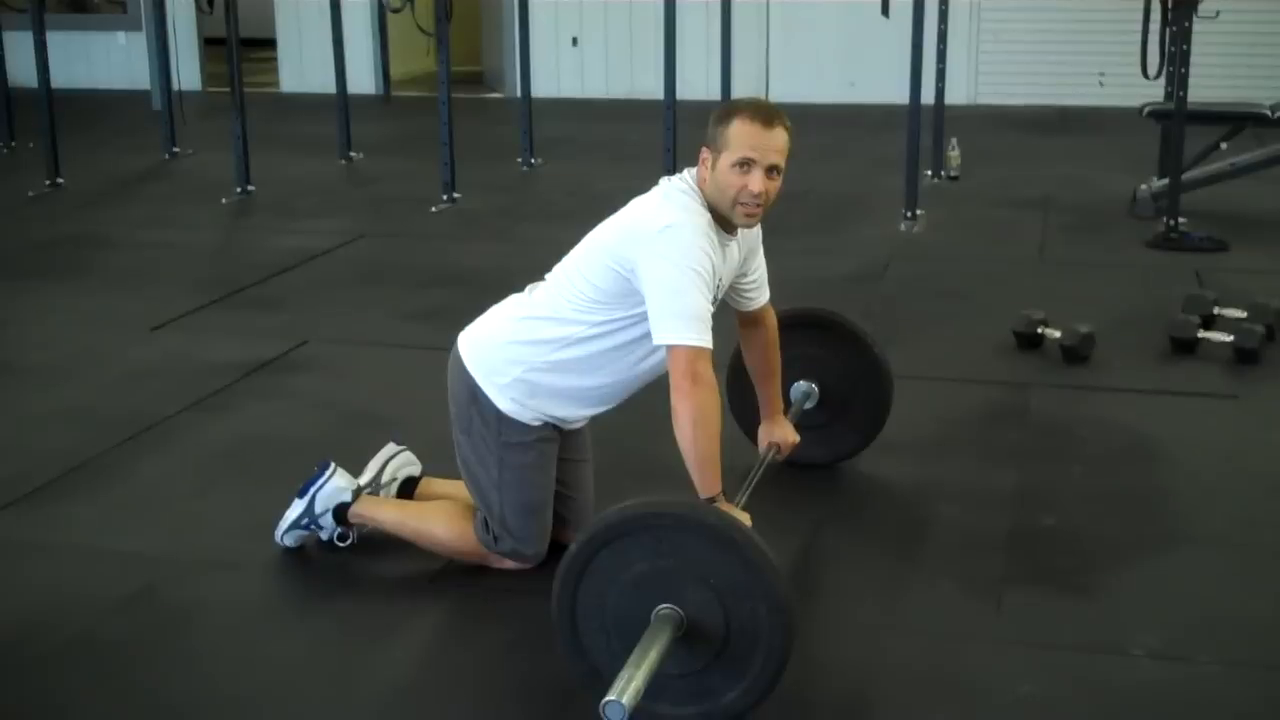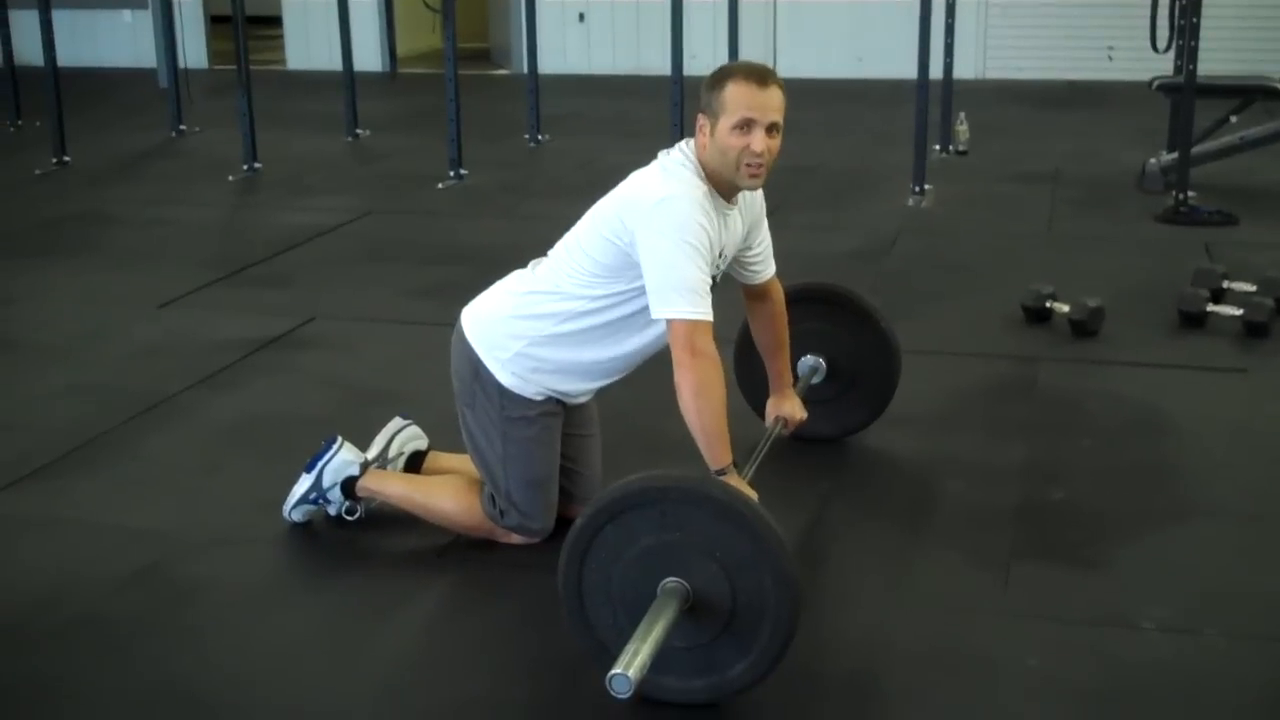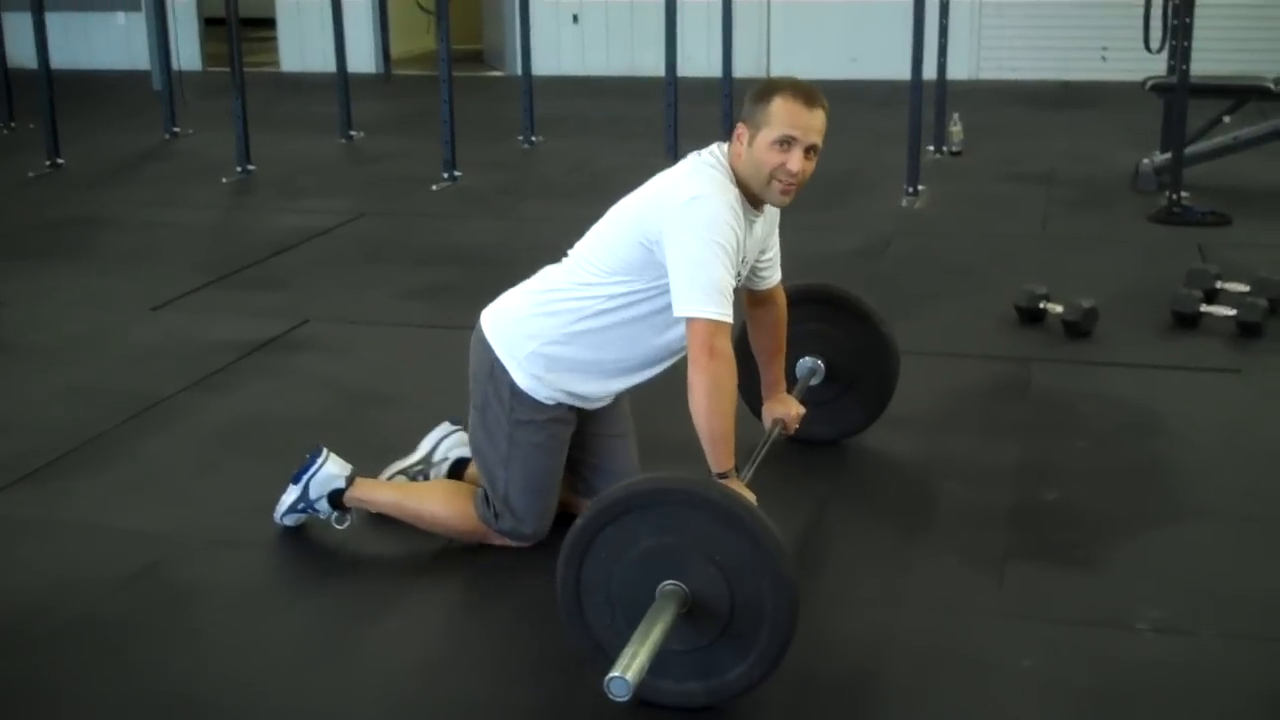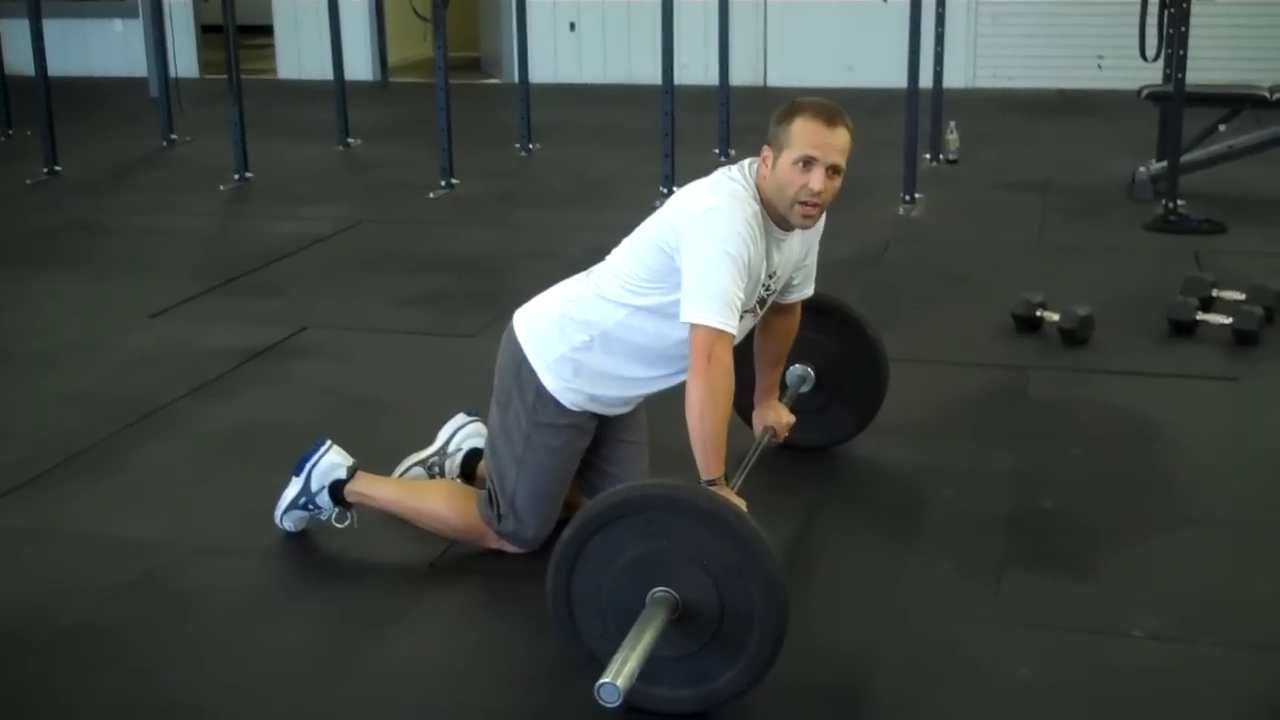
dt=0.7s
person 1, frame 1
left shoulder: (737, 217)
right shoulder: (678, 232)
left elbow: (756, 317)
right elbow: (691, 380)
left wrist: (773, 415)
right wrist: (714, 504)
left hip: (545, 385)
right hip: (505, 384)
left knee: (567, 529)
right knee: (515, 549)
left ankle: (403, 485)
right ankle: (345, 503)
person 1, frame 2
left shoulder: (742, 192)
right shoulder: (674, 205)
left elbow: (763, 290)
right elbow: (692, 352)
left wrist: (782, 390)
right wrist: (725, 476)
left hip: (552, 359)
right hip: (508, 358)
left knee: (574, 504)
right knee: (523, 524)
left ankle: (408, 461)
right ankle: (353, 476)
person 1, frame 3
left shoulder: (758, 191)
right shoulder: (705, 205)
left elbow: (765, 295)
right elbow: (709, 352)
left wrist: (776, 392)
right wrist: (724, 479)
left hip: (581, 367)
right hip: (530, 362)
right knee: (515, 527)
left ankle: (459, 462)
right ankle: (340, 486)
person 1, frame 4
left shoulder: (803, 213)
right shoulder: (724, 217)
left elbow: (782, 304)
right elbow: (709, 358)
left wrist: (767, 399)
right wrist: (714, 487)
left hip: (607, 375)
right hip: (556, 365)
right knee: (515, 532)
left ankle: (470, 453)
right ankle: (340, 480)
